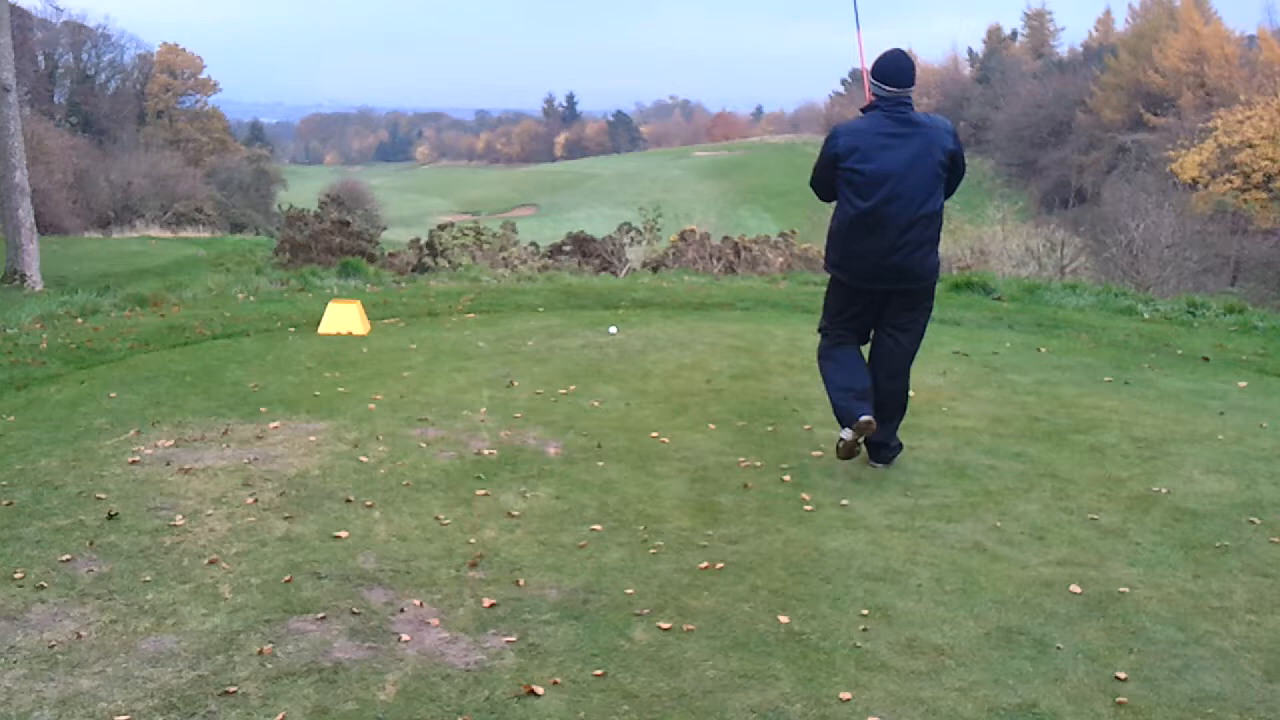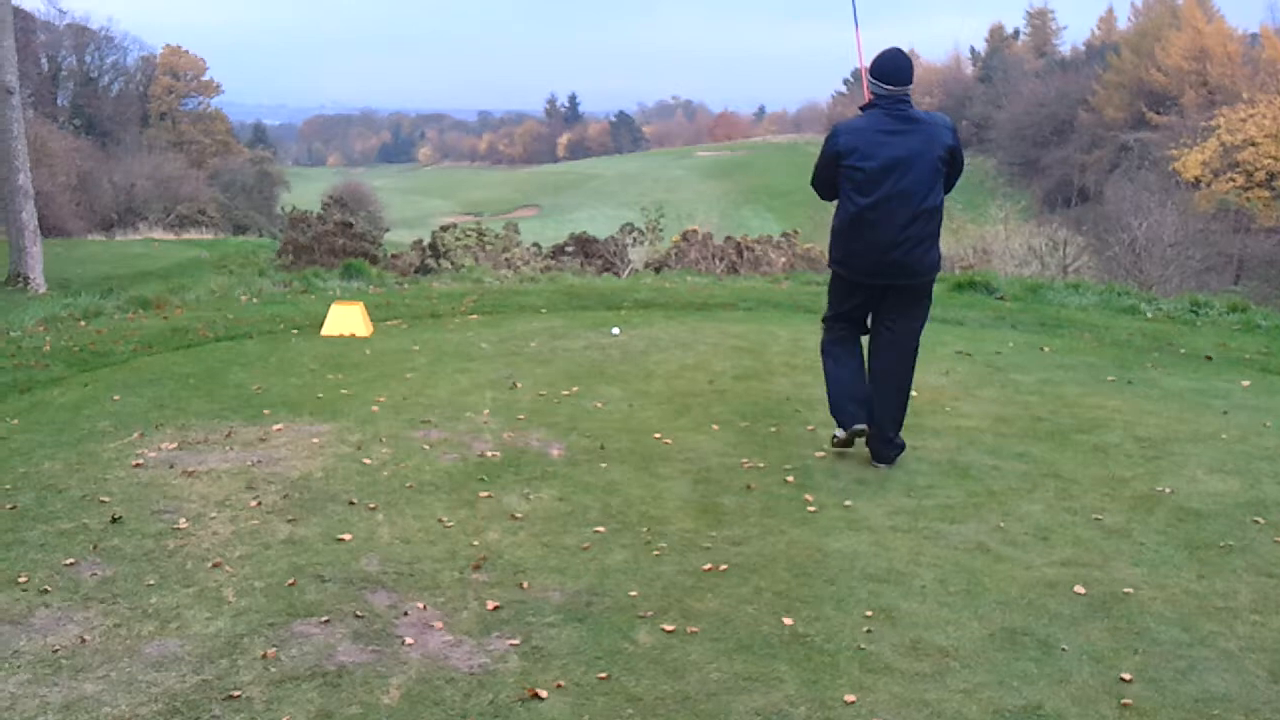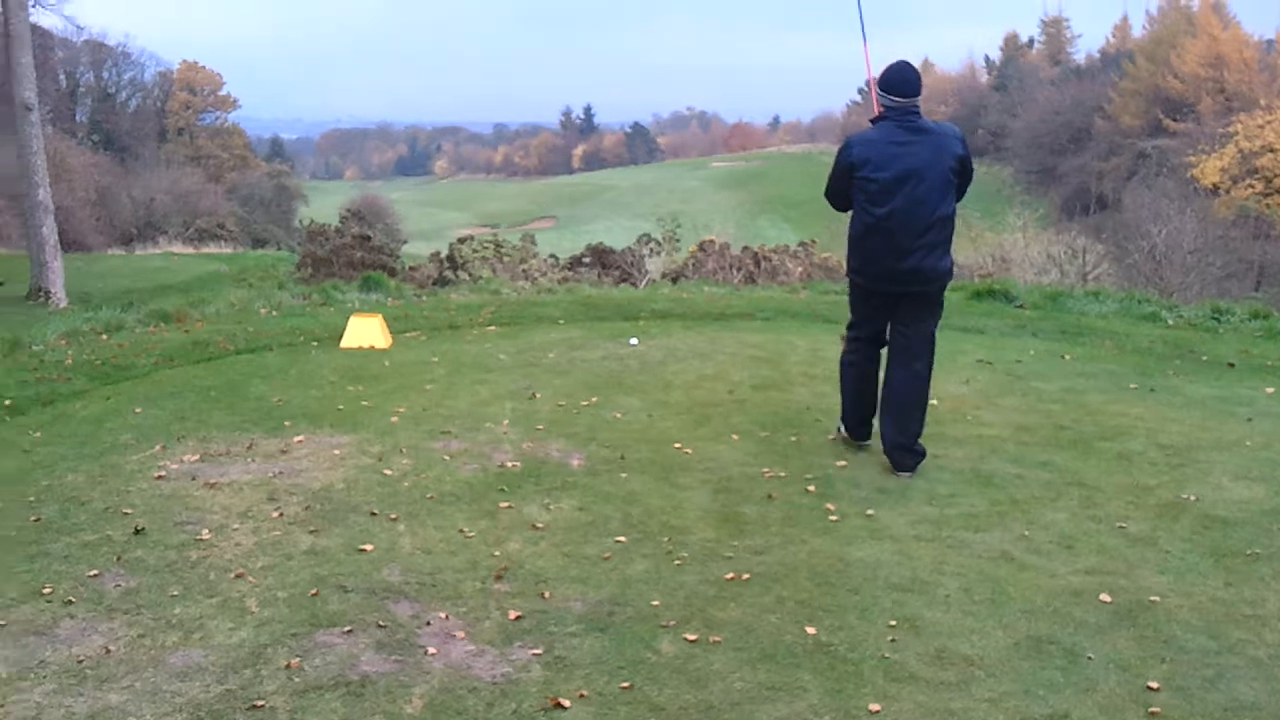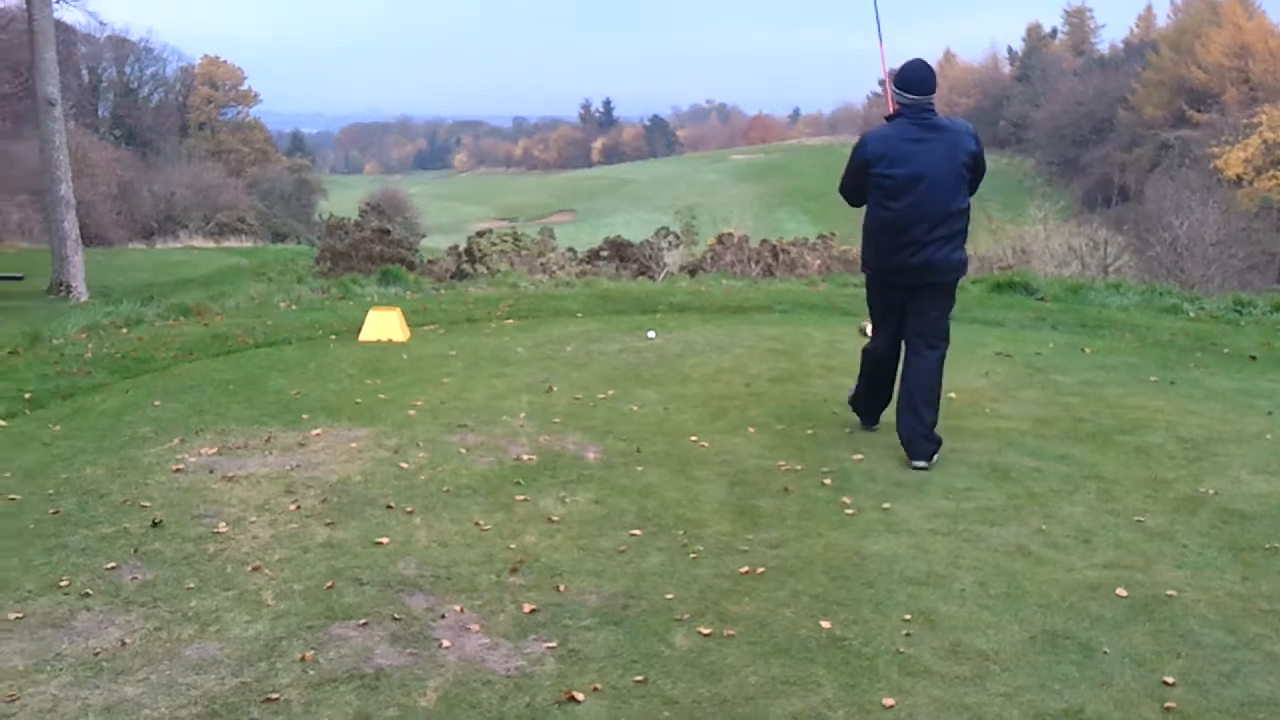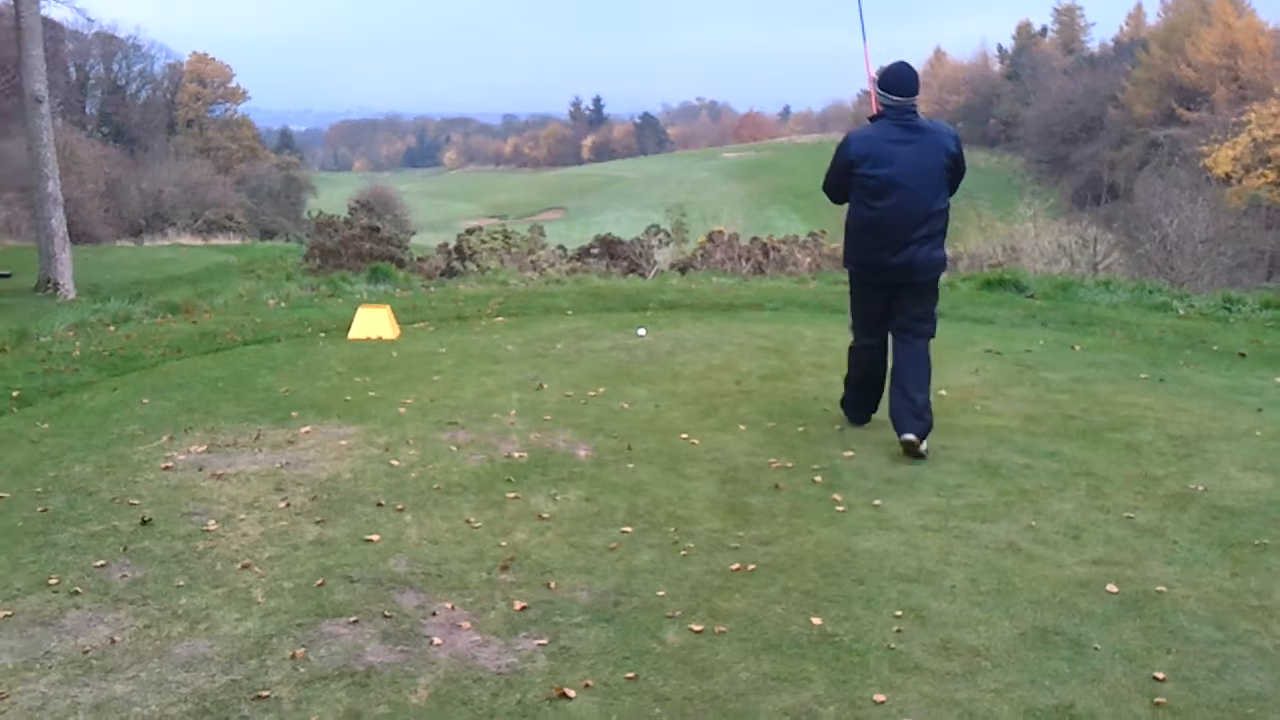
dt=0.1s
person 1, frame 1
left shoulder: (845, 135)
right shoulder: (943, 133)
left elbow: (822, 189)
right elbow: (950, 186)
left hip: (854, 263)
right hip: (915, 268)
left knee: (840, 338)
right knee: (895, 351)
left ankle: (857, 414)
right ankle: (882, 444)
person 1, frame 2
left shoulder: (846, 133)
right shoulder: (942, 130)
left elbow: (823, 188)
right elbow: (949, 181)
left hip: (856, 259)
right hip: (915, 263)
left knee: (841, 332)
right knee: (896, 348)
left ankle: (852, 418)
right ankle: (885, 444)
person 1, frame 3
left shoulder: (859, 145)
right shoulder: (952, 140)
left elbow: (837, 199)
right elbow: (960, 190)
left hip: (871, 269)
right hip: (927, 270)
left knee: (863, 343)
right knee: (913, 357)
left ankle: (857, 428)
right ankle: (904, 452)
person 1, frame 4
left shoulder: (874, 141)
right shoulder: (965, 136)
left elbow: (851, 194)
right elbow: (972, 185)
left hip: (886, 262)
right hip: (940, 262)
left knee: (885, 337)
right knee: (927, 347)
left ankle: (867, 409)
right ankle: (920, 444)
person 1, frame 5
left shoulder: (857, 142)
right shoulder: (946, 137)
left elbow: (835, 192)
right elbow: (952, 185)
left hip: (868, 260)
right hip: (923, 260)
left knee: (868, 335)
right knee: (915, 338)
left ankle: (858, 409)
right ankle: (912, 424)
